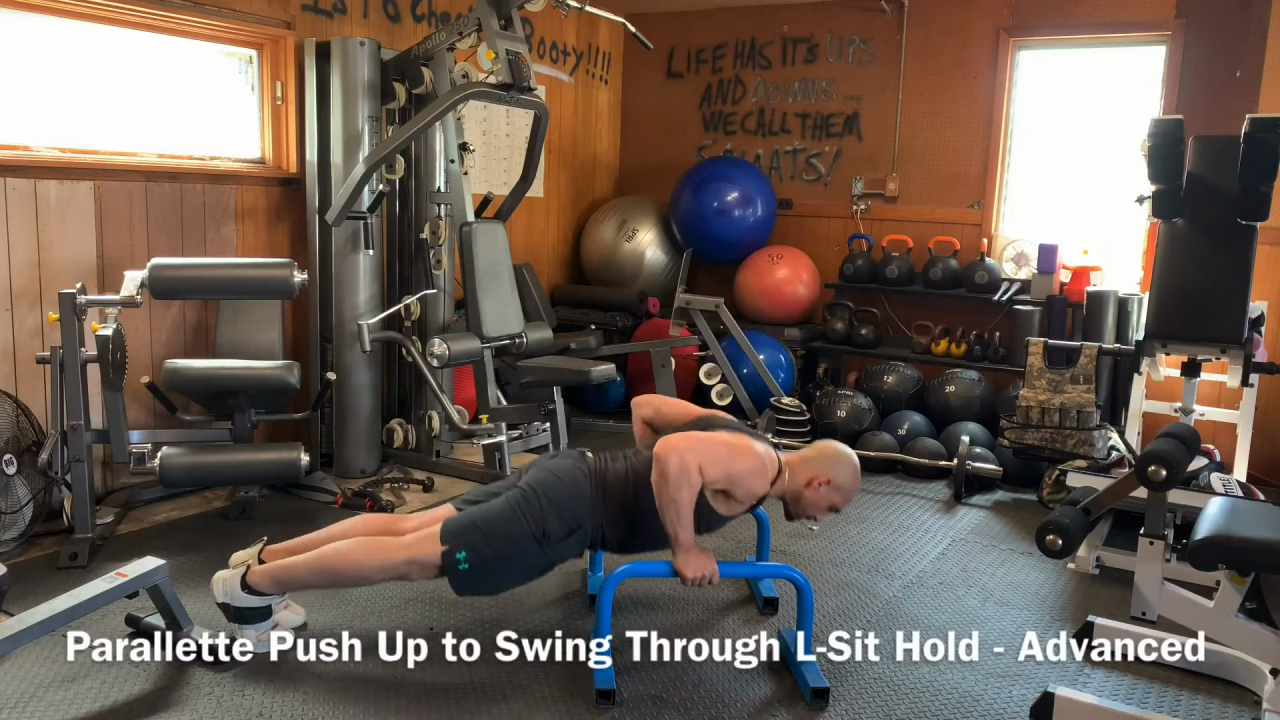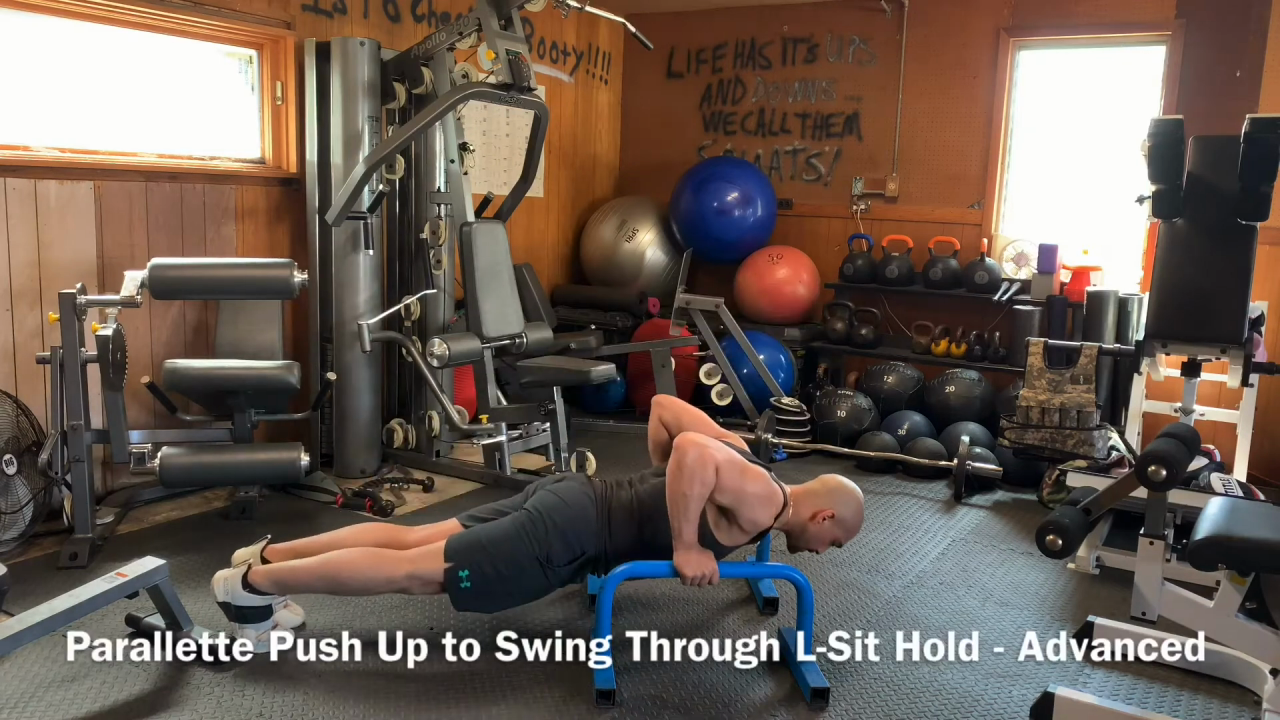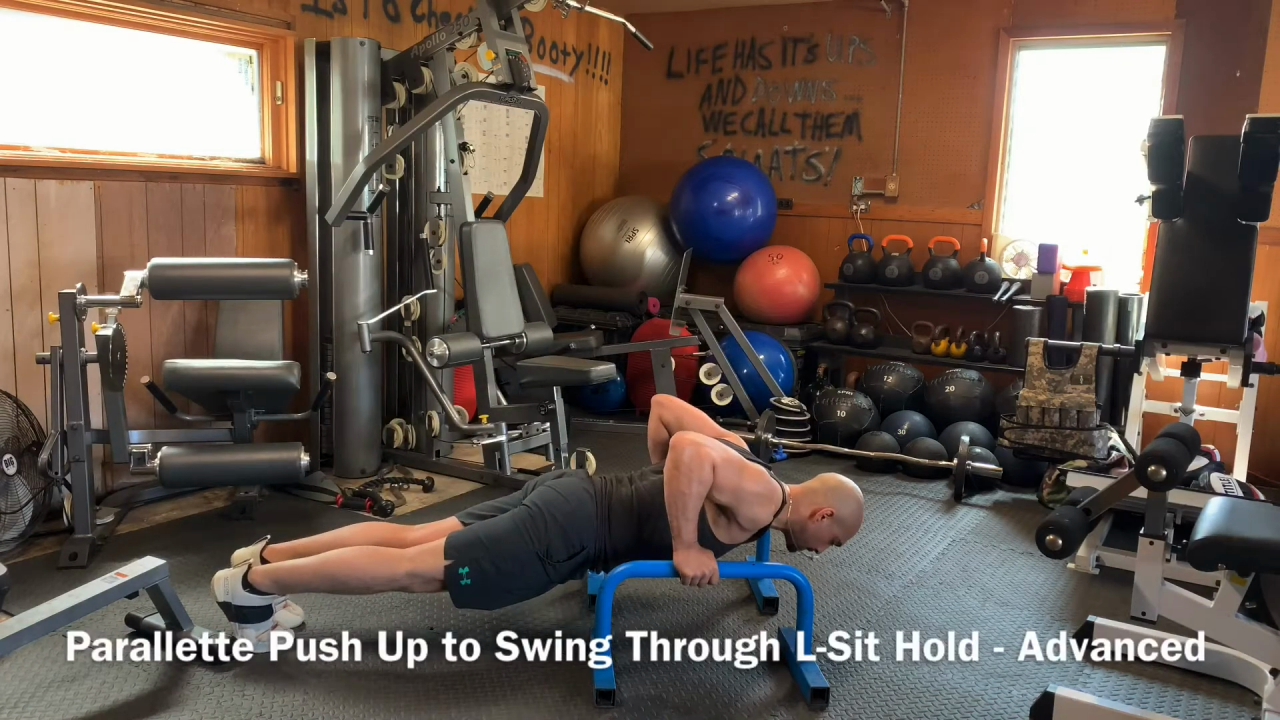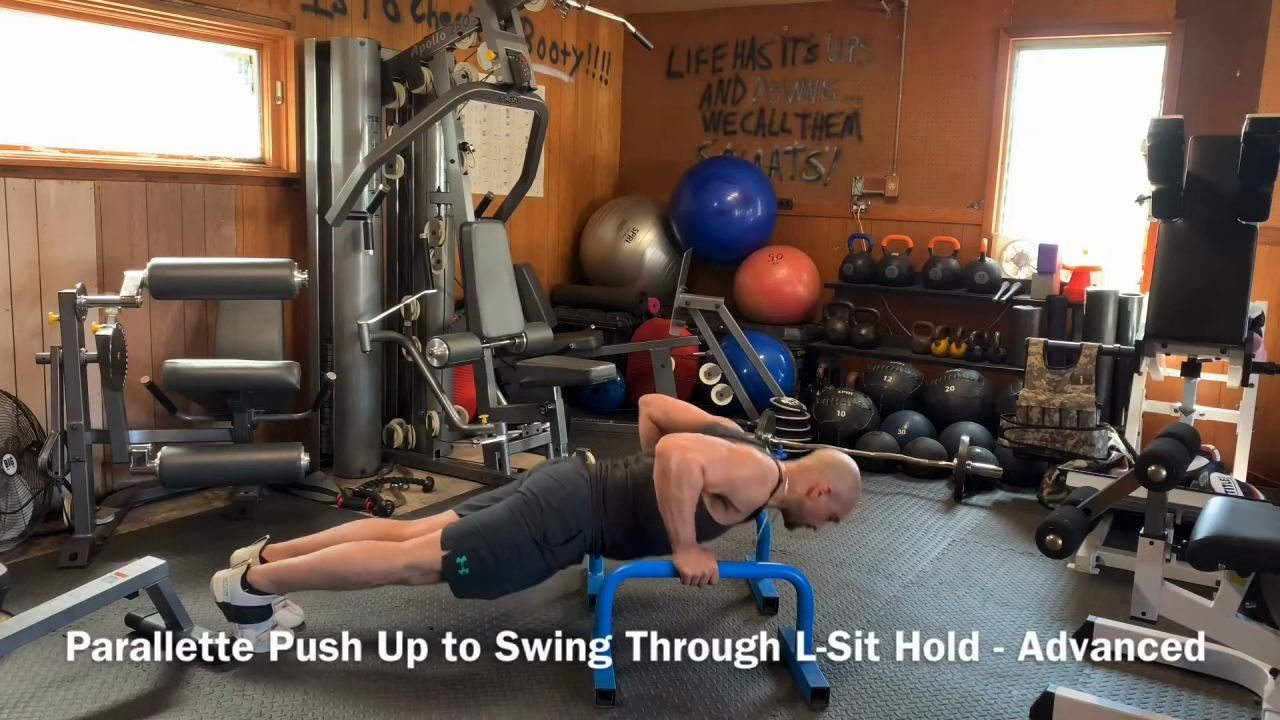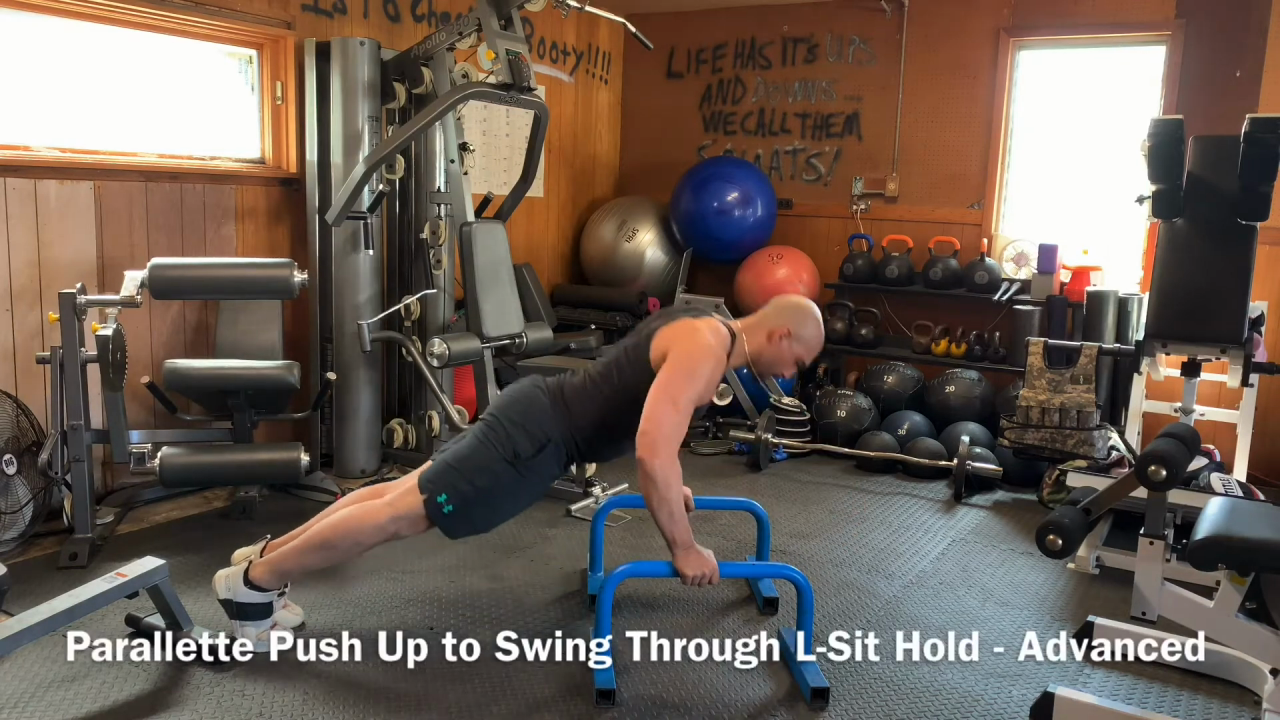
dt=0.4s
person 1, frame 1
left shoulder: (736, 432)
right shoulder: (757, 468)
left elbow: (643, 405)
right elbow: (672, 458)
right wrist: (685, 549)
left hip: (567, 476)
right hip: (566, 510)
left knee: (413, 526)
right knee: (413, 558)
left ankle: (266, 555)
right ankle: (252, 583)
person 1, frame 2
left shoulder: (740, 457)
right shoulder: (762, 502)
left elbow: (664, 406)
right elbow: (691, 450)
right wrist: (685, 544)
left hip: (569, 497)
right hip: (568, 537)
left knee: (414, 538)
right knee: (413, 572)
left ankle: (269, 555)
right ankle: (254, 582)
person 1, frame 3
left shoulder: (740, 455)
right shoulder: (761, 500)
left elbow: (663, 406)
right elbow: (688, 451)
right wrist: (685, 544)
left hip: (571, 495)
right hip: (569, 532)
left knee: (414, 537)
right knee: (414, 570)
left ankle: (268, 555)
right ankle: (252, 583)
person 1, frame 4
left shoulder: (738, 439)
right shoulder: (757, 477)
left elbow: (650, 405)
right elbow: (676, 454)
right wrist: (685, 546)
left hip: (569, 482)
right hip: (568, 516)
left knee: (411, 530)
right knee: (411, 561)
left ankle: (266, 554)
right ankle: (252, 583)
person 1, frame 5
left shoulder: (704, 329)
right shoulder: (706, 351)
right elbow: (651, 451)
left wrist: (668, 484)
right wrist: (684, 547)
left hip: (538, 409)
right hip: (535, 435)
left knee: (405, 493)
right knee: (402, 514)
left ankle: (263, 560)
right ankle: (253, 582)
